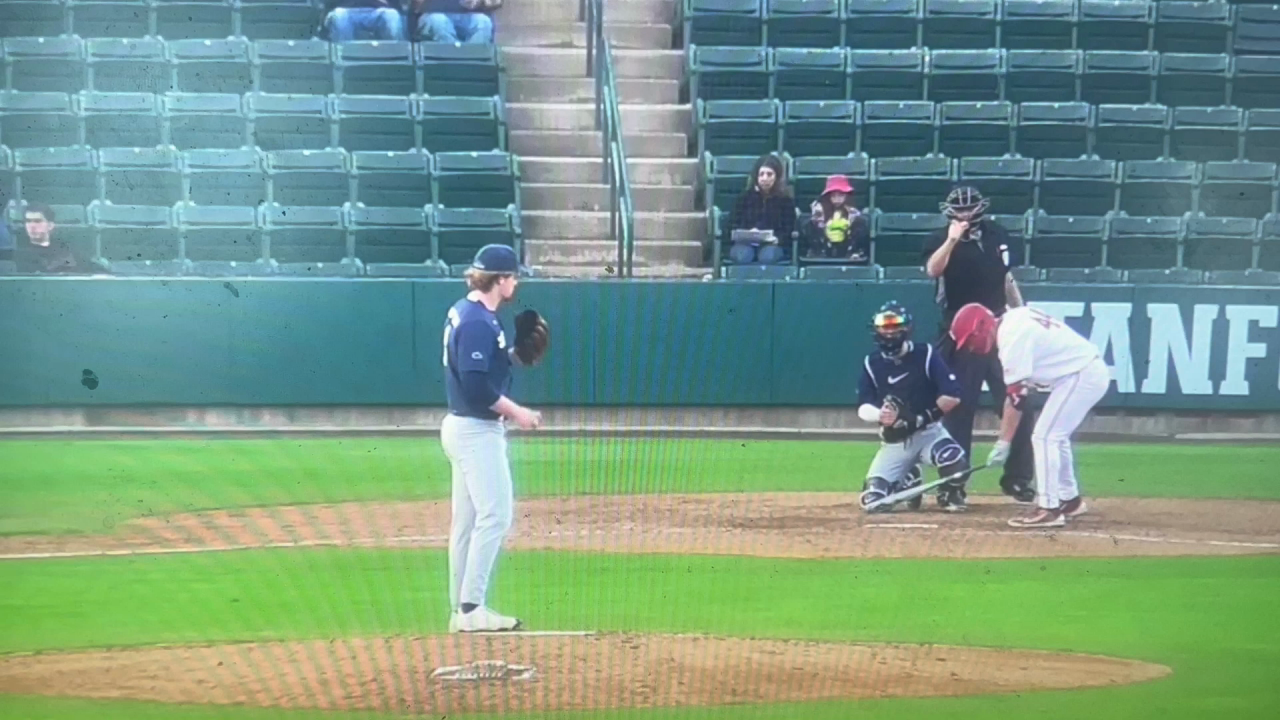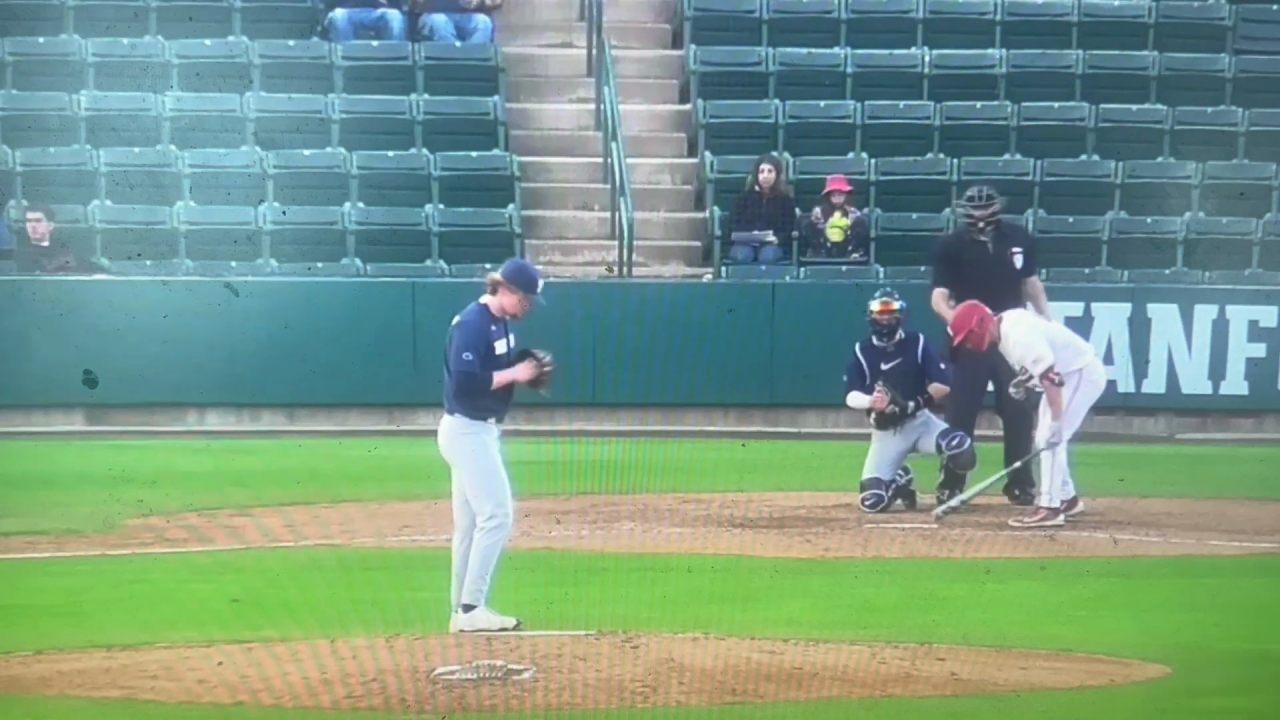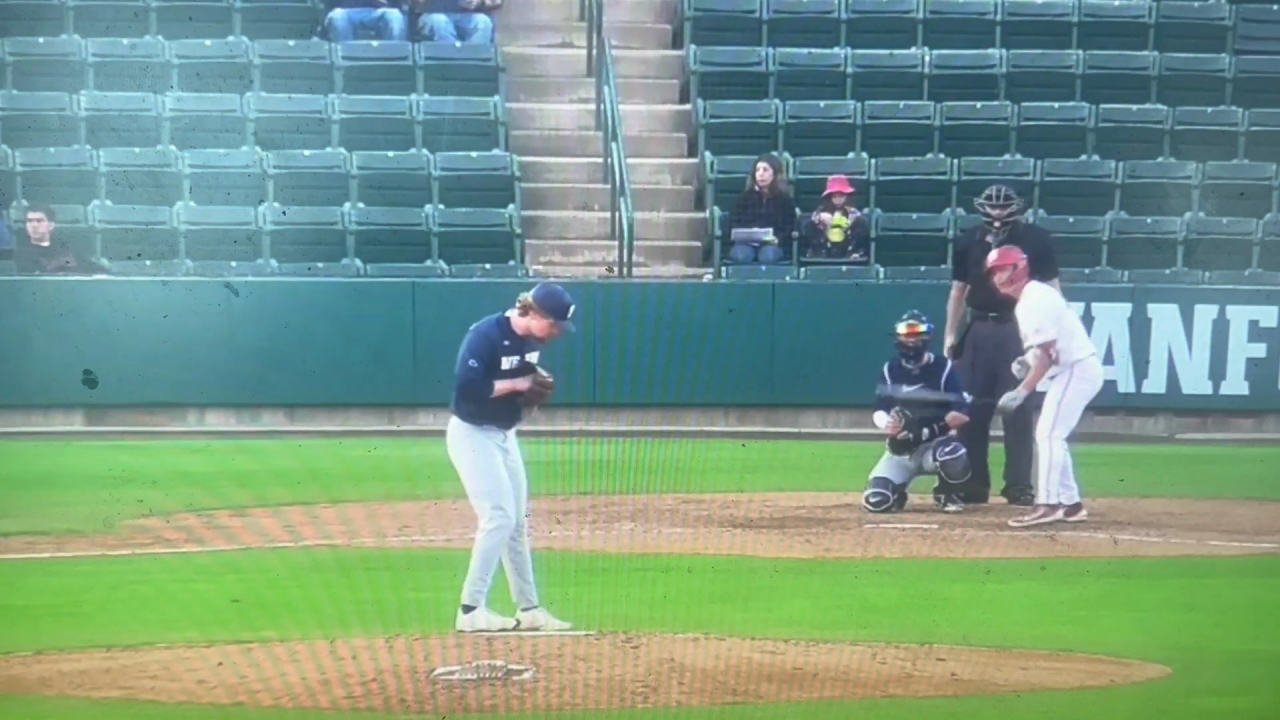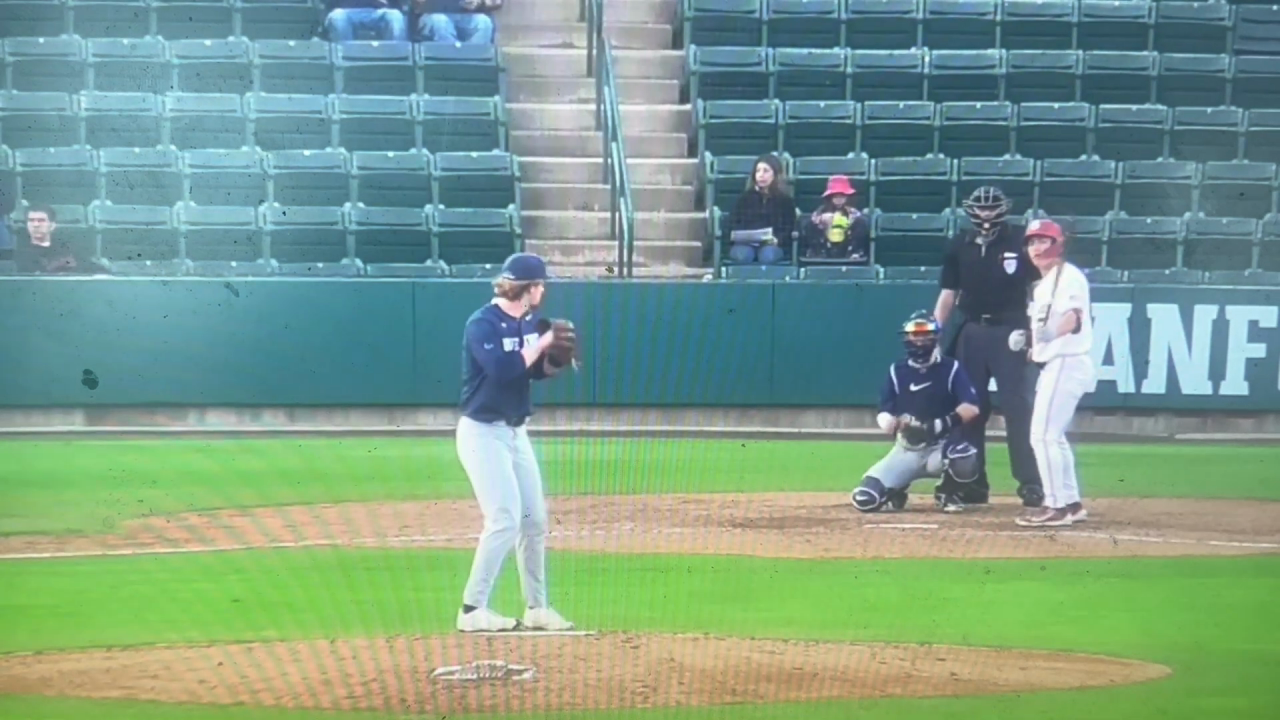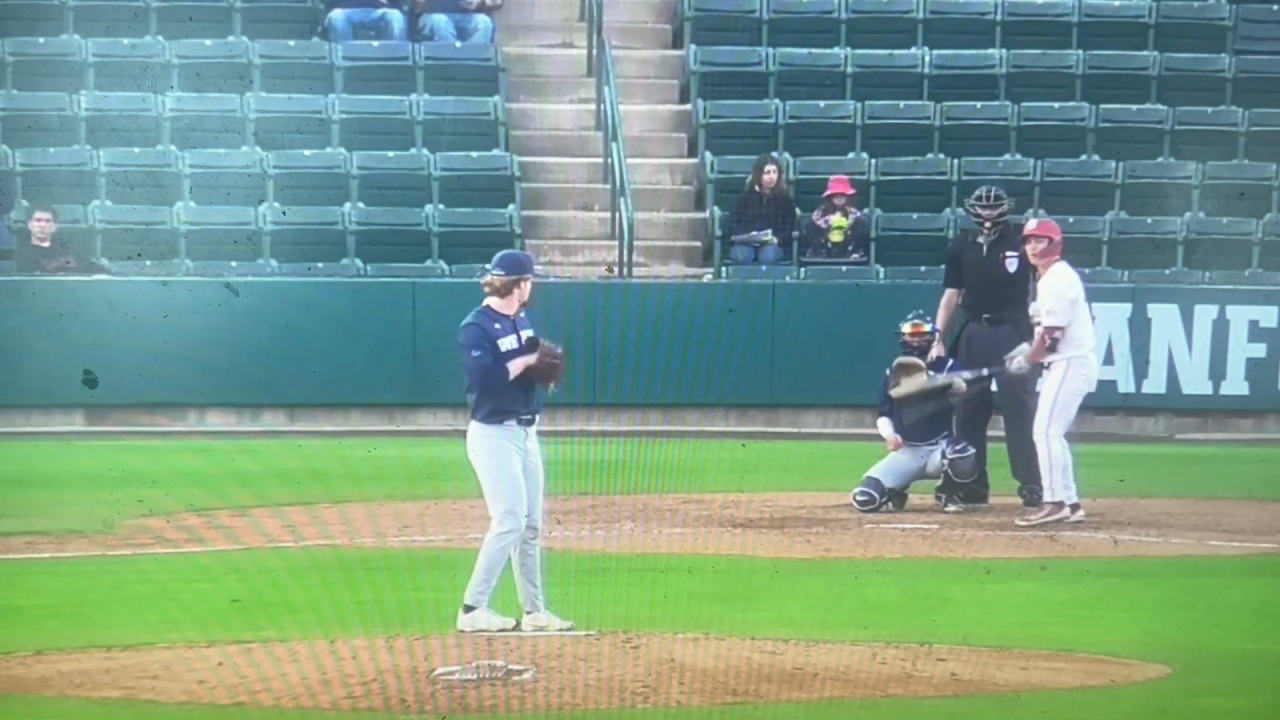
dt=0.7s
person 1, frame 1
left shoulder: (464, 311)
right shoulder: (478, 321)
right elbow: (477, 387)
left wrist: (516, 354)
right wrist: (517, 412)
left hip: (465, 427)
right hip: (477, 431)
left knee: (468, 519)
right knee: (494, 516)
left ankle: (463, 607)
right ankle: (471, 609)
person 1, frame 2
left shoulder: (499, 321)
right shoulder: (472, 324)
right elbow: (467, 383)
left wrist: (522, 370)
right wrist: (514, 374)
left hip: (476, 431)
right hip: (468, 431)
left knee: (471, 522)
right knee: (496, 516)
left ankle: (464, 608)
right ankle: (471, 610)
person 1, frame 3
left shoulder: (533, 339)
right shoulder: (485, 335)
right elbow: (466, 389)
left wrist: (538, 385)
right wrist: (517, 383)
left hip: (504, 434)
right hip: (472, 434)
left knee: (516, 522)
right knee: (498, 517)
left ankle: (529, 609)
right ankle: (471, 610)
person 1, frame 4
left shoulder: (529, 321)
right shoulder: (482, 323)
left elbow: (539, 371)
right elbow: (503, 370)
left wrist: (557, 354)
right wrist: (541, 344)
left hip: (515, 432)
right hip: (483, 433)
left knee: (534, 519)
right knee: (504, 521)
left ankle: (536, 608)
right ankle: (472, 610)
person 1, frame 5
left shoulder: (521, 319)
right shoulder: (476, 327)
right elbow: (485, 378)
right wrist: (528, 360)
left hip: (526, 431)
right hip: (493, 434)
left knee: (532, 524)
right knee: (509, 521)
left ankle: (535, 611)
right ankle: (472, 609)
person 2, frame 1
left shoulder: (998, 235)
right shoulder: (942, 240)
right elbow: (933, 270)
right wrist: (952, 240)
right knee: (958, 408)
left ankle: (1018, 478)
person 2, frame 2
left shoulder: (1018, 238)
right shoulder: (953, 245)
left elbow: (1031, 282)
right elbow: (938, 296)
left wrist: (1047, 322)
right wrist: (954, 317)
left knee: (1019, 410)
right knee: (960, 410)
left ankle: (1020, 484)
right ankle: (952, 485)
person 2, frame 3
left shoulder: (1035, 240)
right shoulder: (968, 242)
left elbow: (1050, 287)
right elbow: (959, 289)
right wrist: (950, 333)
left hip: (1018, 330)
right hip: (979, 330)
left knee: (1020, 407)
right knee: (974, 408)
left ankle: (1019, 486)
right ankle: (975, 484)
person 2, frame 4
left shoulder: (1021, 242)
right shoulder: (959, 245)
right elbow: (948, 295)
left hip: (1010, 331)
right hip: (971, 333)
left knee: (1018, 408)
left ankle: (1032, 484)
right ankle: (971, 484)
person 2, frame 5
left shoulder: (1022, 241)
right shoulder: (961, 246)
right elbow: (952, 293)
right wrist: (938, 337)
left hip: (1013, 332)
right hip: (973, 331)
left knee: (1019, 408)
right knee: (970, 409)
left ankle: (1032, 484)
right ankle: (971, 485)
person 3, frame 1
left shoulder: (1012, 339)
right shoulder: (1014, 318)
left elbow: (1015, 396)
left wrist: (1003, 442)
right wrist: (1030, 378)
left hip: (1082, 375)
right hip: (1090, 369)
left knee: (1044, 436)
right knee: (1055, 435)
left ankle: (1049, 509)
right ankle: (1069, 499)
person 3, frame 2
left shoulder: (1019, 334)
right shoulder: (1007, 322)
left elbow: (1051, 378)
left wrist: (1056, 423)
right wrist: (1025, 380)
left hip: (1083, 374)
right hip: (1071, 372)
left knee: (1052, 438)
right knee: (1048, 438)
left ankle: (1049, 507)
right ankle: (1067, 499)
person 3, frame 3
left shoulder: (1037, 300)
right shoulder: (1029, 299)
left elbow: (1050, 353)
left wrist: (1022, 391)
right wrist: (1025, 361)
left hip: (1078, 370)
right hip: (1073, 371)
left knee: (1048, 434)
right knee: (1051, 436)
left ankle: (1048, 505)
right ankle: (1070, 504)
person 3, frame 4
left shoulder: (1067, 276)
right shoulder: (1042, 285)
left elbow: (1075, 318)
left wrist: (1054, 332)
right wrist: (1026, 338)
left hip: (1067, 364)
right hip: (1056, 366)
left knee: (1043, 435)
right knee: (1054, 436)
left ankle: (1057, 507)
right ankle: (1071, 502)
person 3, frame 5
left shoulder: (1057, 280)
right shoulder: (1053, 277)
left elbow: (1051, 336)
left wrist: (1026, 360)
right wrist: (1028, 349)
left hip: (1072, 364)
right hip: (1068, 364)
left knee: (1046, 431)
right knee: (1053, 433)
left ankle: (1055, 502)
right ankle: (1069, 503)
person 4, frame 1
left shoulder: (926, 354)
right shoulder: (872, 363)
left elbow: (952, 396)
right elbow: (863, 409)
left wrist: (920, 419)
right wrist: (880, 415)
left hip: (928, 432)
right hip: (894, 440)
left knee: (953, 460)
right knee: (873, 501)
left ankle: (950, 493)
right ankle: (906, 482)
person 4, frame 2
left shoulder: (917, 343)
right shoulder: (862, 351)
left elbow: (942, 385)
right elbow: (851, 397)
left wrist: (911, 406)
right wrist: (871, 401)
left hip: (919, 421)
right hip: (886, 431)
left knee: (960, 449)
right knee: (872, 501)
right ankle: (899, 482)
person 4, frame 3
left shoulder: (944, 368)
right shoulder: (891, 369)
left elbow: (962, 413)
right elbow: (879, 412)
left wrist: (925, 433)
right wrist: (887, 424)
left hip: (934, 444)
right hip: (901, 450)
left knee: (955, 458)
right knee: (875, 501)
left ankle: (947, 494)
right ankle: (897, 488)
person 4, frame 4
left shoulder: (951, 368)
right shoulder: (896, 371)
left elbow: (971, 407)
right elbow: (883, 413)
left wrist: (940, 425)
right wrist: (889, 424)
left hip: (940, 447)
right hip: (905, 450)
left knee: (966, 460)
right knee: (865, 500)
right ankle: (896, 491)
person 4, frame 5
left shoulder: (945, 366)
right shoulder: (893, 373)
left elbow: (961, 387)
right elbow: (884, 415)
right wrist: (889, 434)
left hip: (938, 448)
right hip: (905, 452)
left knee: (964, 462)
right knee: (865, 500)
right ankle: (896, 492)
